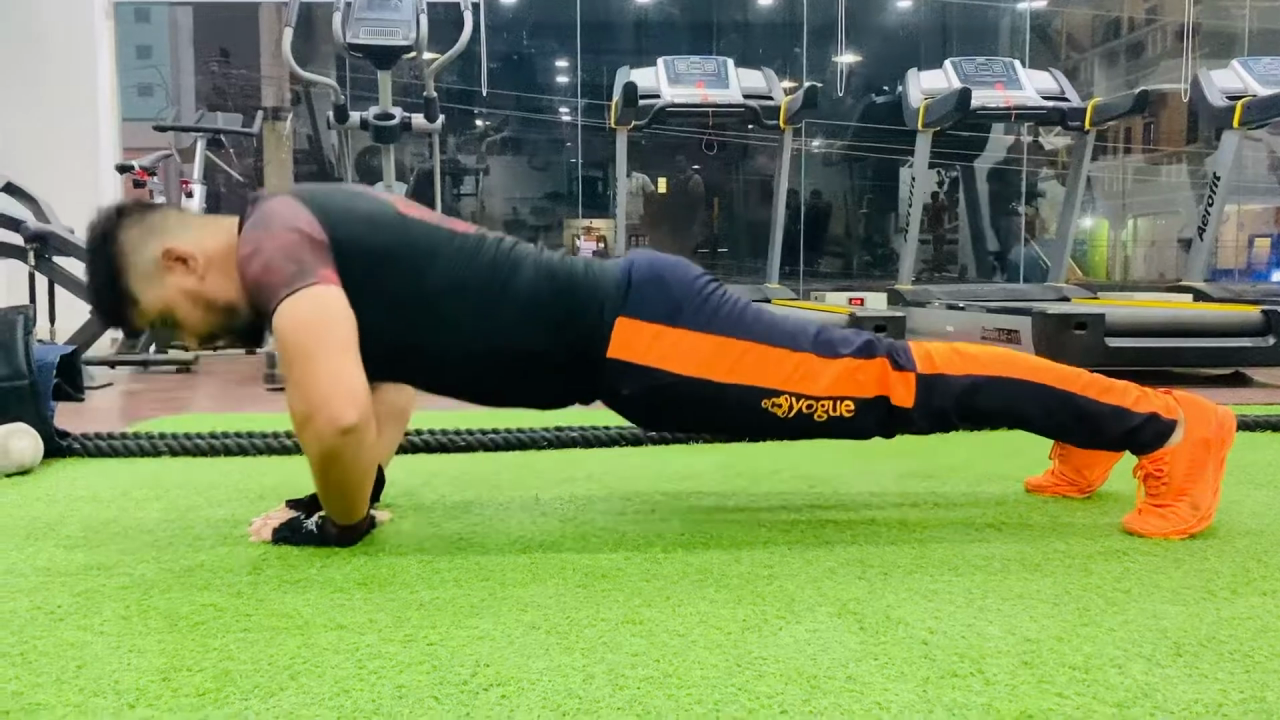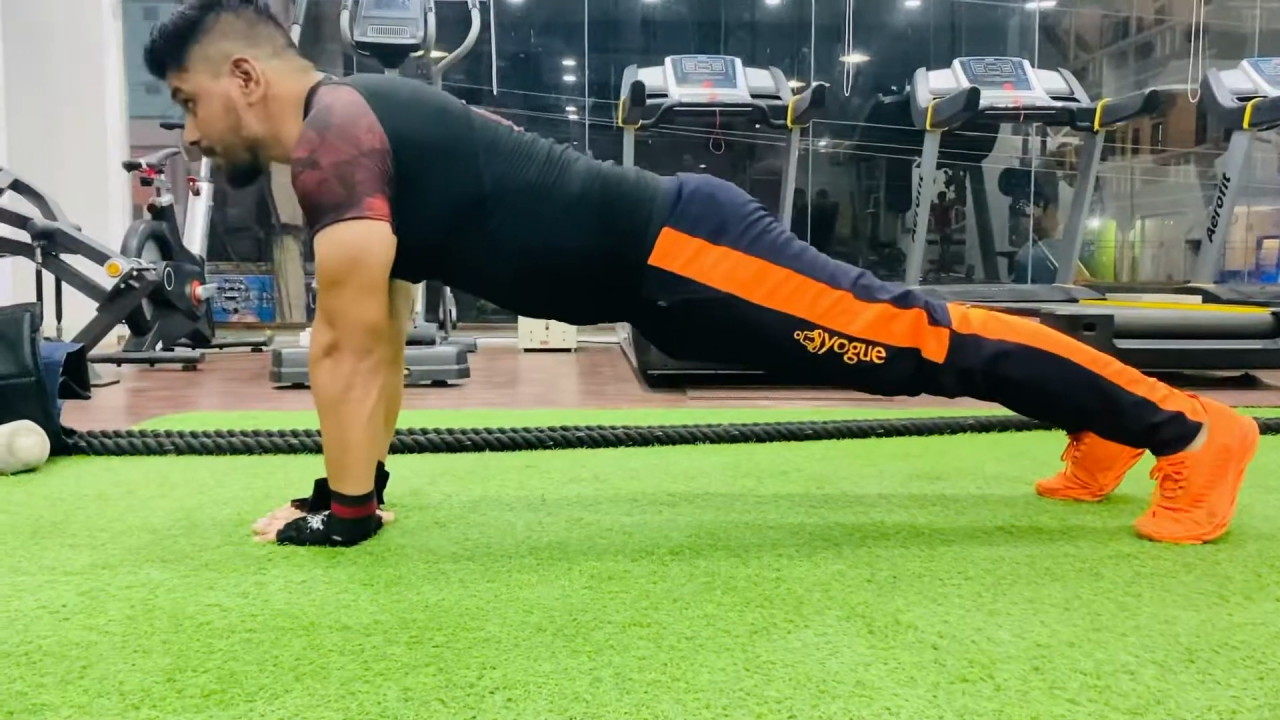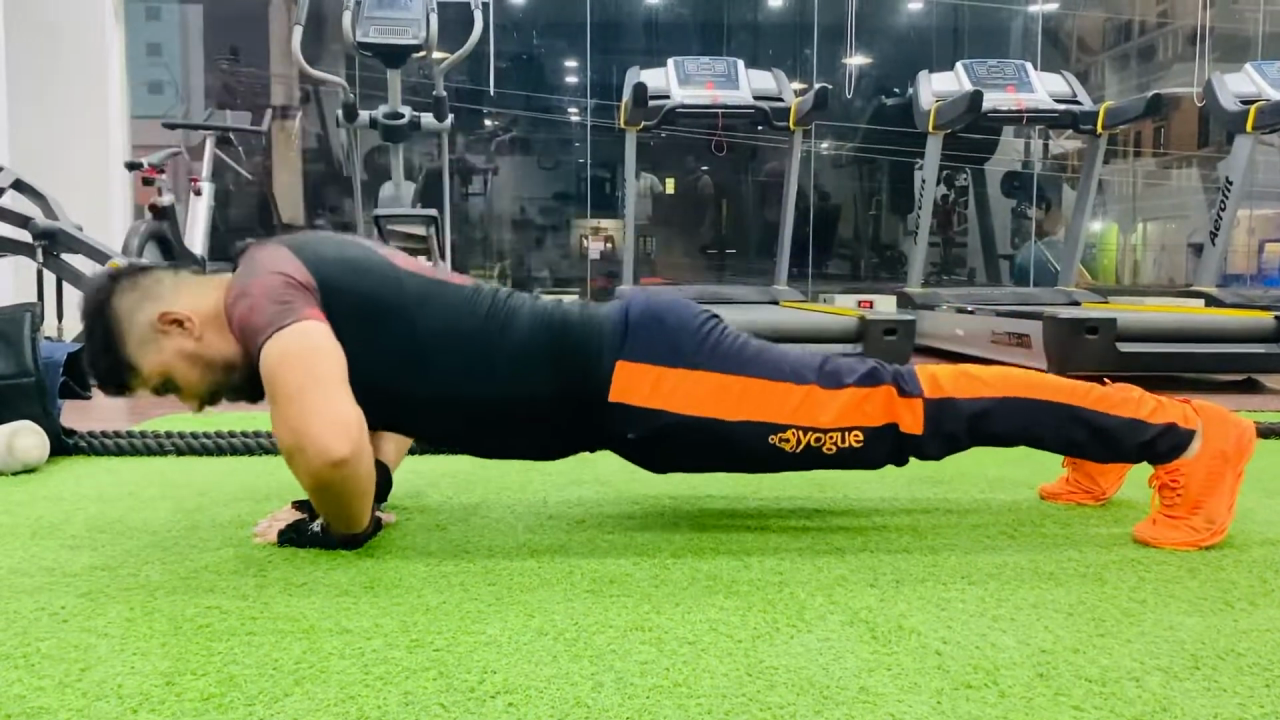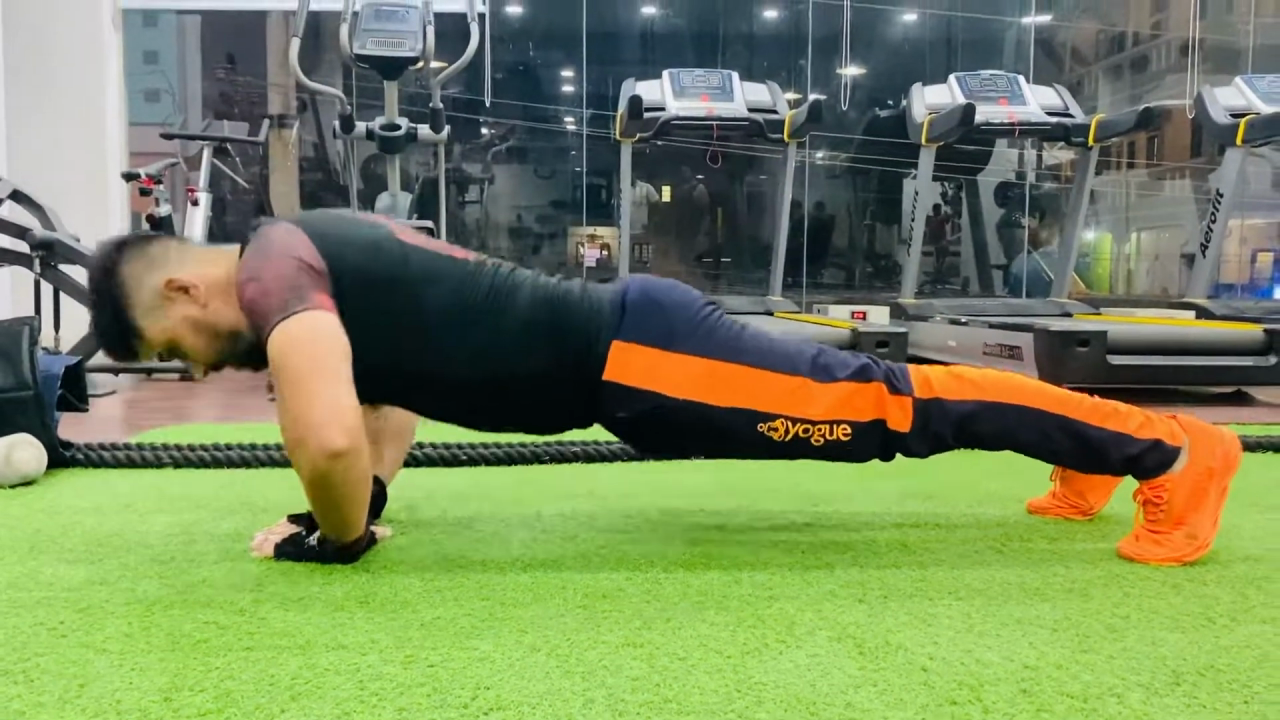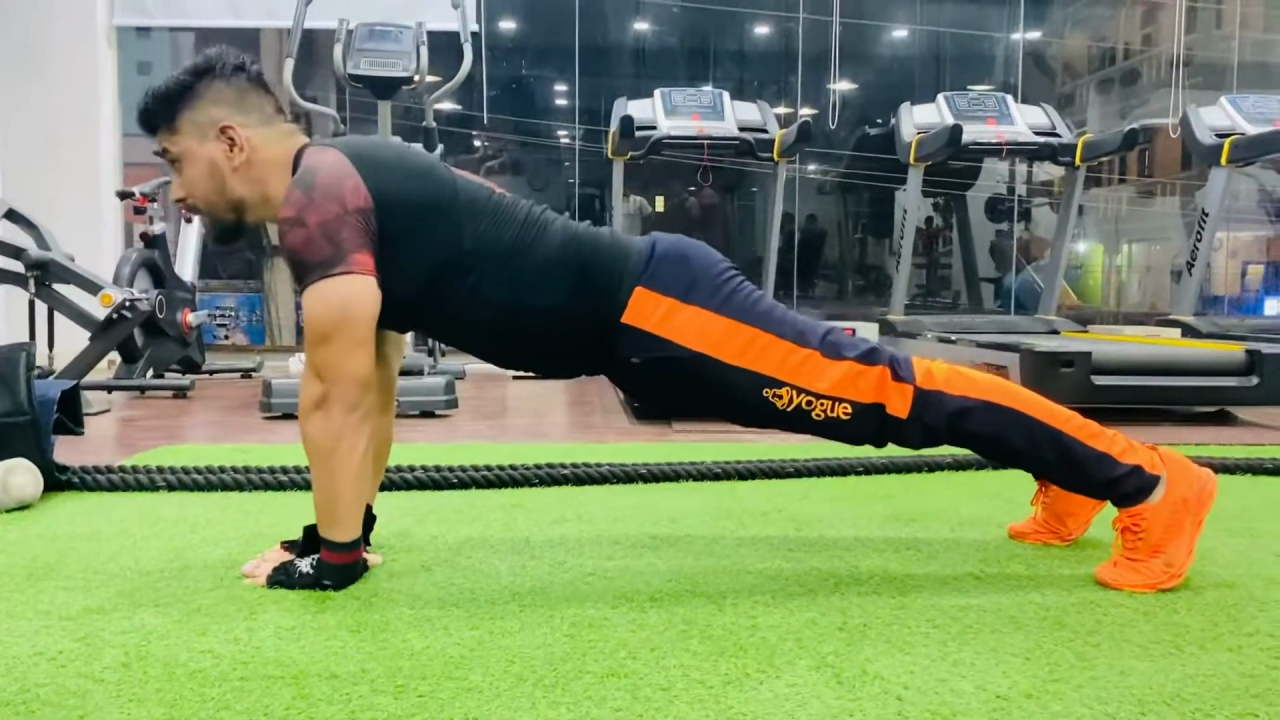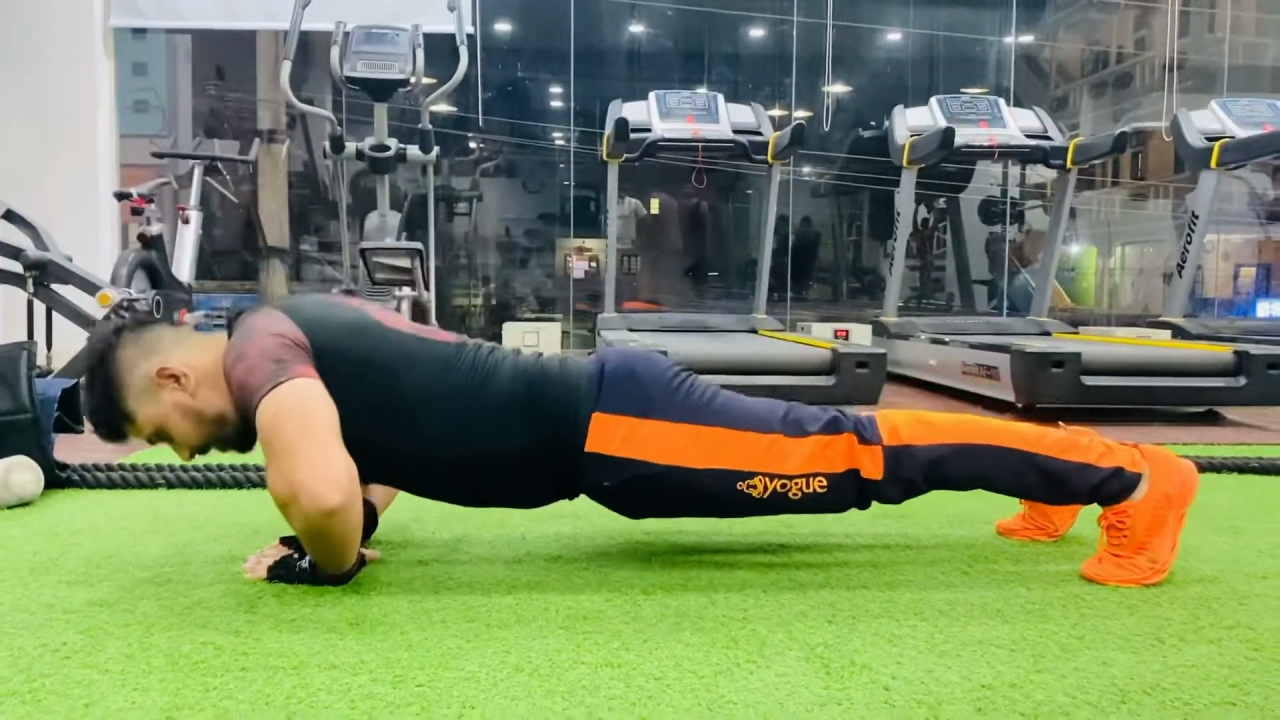
dt=0.7s
person 1, frame 1
left shoulder: (270, 242)
right shoulder: (306, 227)
left elbow: (338, 412)
right elbow: (390, 357)
left wrist: (339, 514)
right wrist: (359, 466)
left hip: (629, 334)
right hip: (619, 315)
left knee: (885, 384)
right knee: (857, 375)
left ankle: (1164, 423)
right ankle: (1090, 415)
person 1, frame 2
left shoulder: (332, 134)
right shoulder: (354, 128)
left elbow: (347, 345)
right elbow: (380, 332)
left wrist: (344, 508)
right wrist: (361, 473)
left hip: (675, 252)
right hip: (660, 261)
left knee: (918, 340)
right knee: (898, 339)
left ankle: (1190, 433)
right ankle: (1103, 432)
person 1, frame 3
left shoulder: (261, 288)
right shoulder: (305, 275)
left elbow: (329, 442)
left wrist: (340, 522)
right wrist: (367, 480)
left hip: (628, 380)
right hip: (621, 351)
left knee: (890, 412)
right knee: (859, 403)
left ankle: (1180, 435)
right ankle: (1101, 433)
person 1, frame 4
left shoulder: (269, 267)
right shoulder: (308, 255)
left elbow: (327, 435)
right elbow: (383, 390)
left wrist: (337, 531)
right wrist: (357, 496)
left hip: (629, 360)
right hip: (621, 347)
left knee: (880, 405)
right knee: (860, 397)
left ankle: (1166, 454)
right ankle: (1093, 447)
person 1, frame 5
left shoulder: (317, 198)
right shoulder: (340, 186)
left elbow: (336, 394)
right elbow: (371, 379)
left wrist: (334, 553)
right wrist: (349, 518)
left hip: (648, 311)
right hip: (636, 305)
left knee: (879, 394)
right knee: (868, 394)
left ankle: (1148, 486)
right ankle: (1076, 475)
person 1, frame 6
left shoulder: (256, 351)
right shoulder: (302, 330)
left elbow: (321, 490)
left wrist: (330, 559)
right wrist: (355, 510)
left hip: (607, 433)
right hip: (596, 404)
left knee: (852, 456)
right knee: (826, 445)
left ankle: (1128, 476)
right ankle: (1058, 456)
